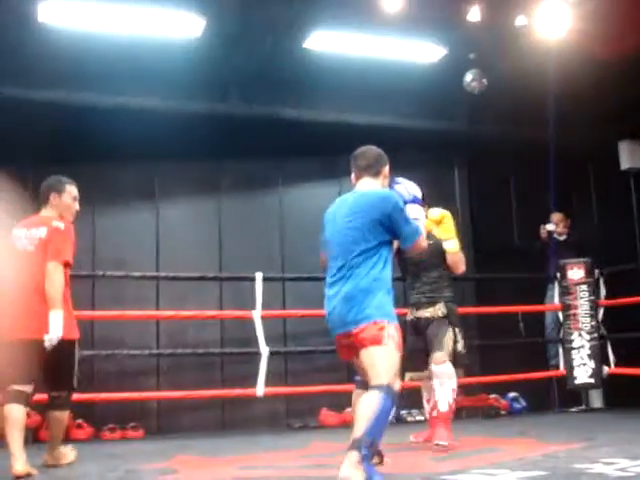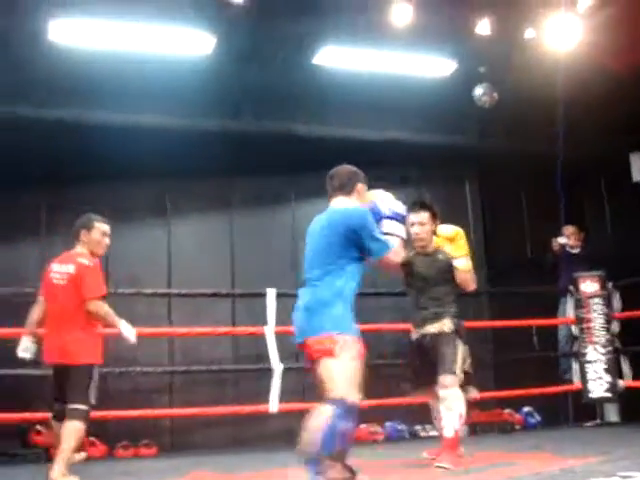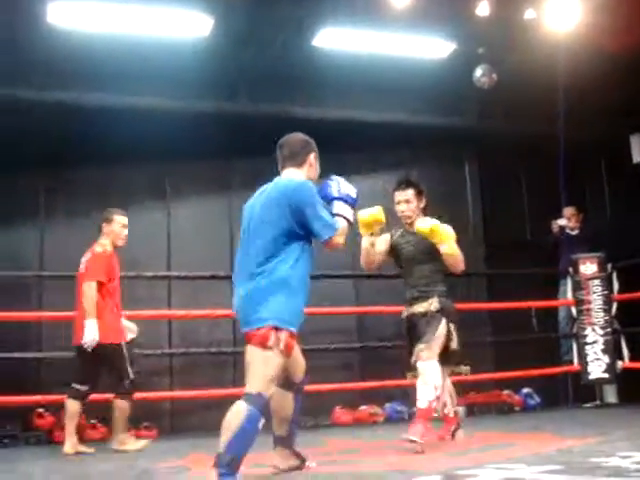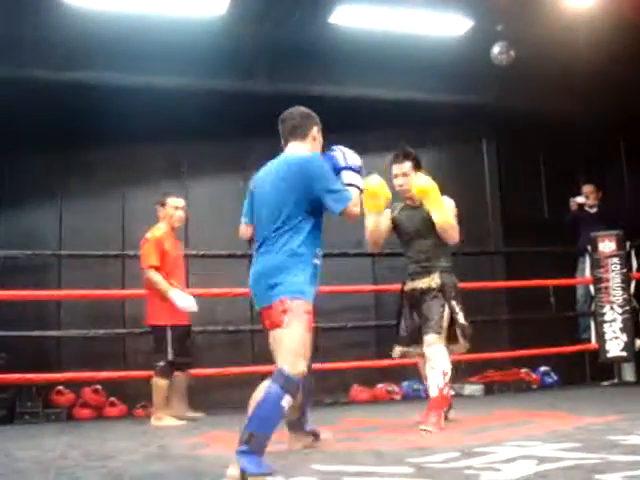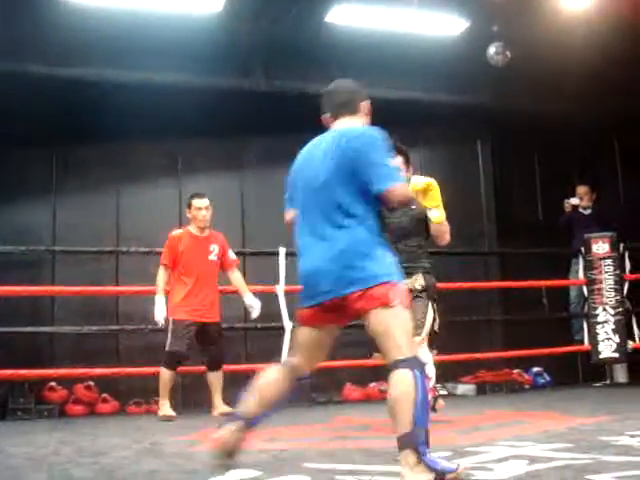
dt=0.5s
person 1, frame 1
left shoulder: (334, 209)
right shoulder: (386, 199)
right elbow: (418, 244)
right wrist: (412, 206)
left hip: (338, 309)
right hip: (369, 308)
left knee: (370, 379)
right knee: (385, 386)
left ankle: (364, 447)
person 1, frame 2
left shoulder: (319, 222)
right shoulder: (357, 215)
right elbow: (392, 258)
right wrist: (393, 221)
left hip: (313, 321)
right hip: (330, 322)
left knee: (337, 396)
right knee: (343, 400)
person 1, frame 3
left shoulder: (260, 196)
right shoulder: (300, 190)
right elbow: (335, 239)
right wrist: (344, 202)
left hip: (258, 302)
right hip: (271, 307)
left knee: (294, 374)
right knee: (259, 392)
left ankle: (285, 451)
person 1, frame 4
left shoulder: (262, 175)
right shoulder: (310, 164)
left elbow: (246, 231)
right elbow: (351, 210)
right wrist: (350, 172)
left hip: (275, 280)
right hip: (288, 283)
left knee: (300, 359)
right knee: (291, 372)
left ankle: (298, 429)
person 1, frame 5
left shoulder: (306, 154)
right shoulder: (367, 138)
left elbow: (292, 217)
right elbow: (396, 193)
right wrist: (401, 177)
left hip: (316, 274)
right hip: (364, 267)
left knee: (295, 365)
right knee: (405, 359)
left ankle: (235, 427)
person 2, frame 1
left shoulder: (439, 237)
left elbow: (459, 268)
left wrist: (449, 235)
left hip: (441, 312)
right hip: (416, 314)
left knee: (440, 362)
right knee: (423, 373)
left ankle: (444, 426)
right ankle: (434, 426)
person 2, frame 2
left shoulder: (449, 252)
right shoulder: (407, 256)
left elbow: (469, 285)
left wrist: (460, 253)
left hip: (447, 328)
right hip: (420, 332)
left knee: (448, 384)
right knee: (433, 391)
left ankle: (449, 449)
right ankle: (449, 443)
person 2, frame 3
left shoulder: (442, 229)
right shoulder: (391, 237)
left elbow: (458, 266)
right elbow: (368, 265)
left wrist: (441, 238)
right wrist: (368, 234)
left hip: (437, 307)
right hip: (412, 311)
left knee: (427, 358)
right knee: (434, 367)
left ankle: (421, 424)
right ankle: (452, 422)
person 2, frame 4
left shoulder: (444, 203)
right shoulder: (393, 212)
left elbow: (452, 237)
right elbow: (374, 243)
left wrist: (434, 202)
right wrist: (372, 210)
left hip: (439, 283)
right hip: (413, 287)
left knee: (433, 342)
right knee: (420, 350)
left ankle: (435, 410)
right ankle: (444, 401)
person 2, frame 5
left shoulder: (423, 202)
left elbow: (443, 239)
left wrist: (433, 204)
left hip: (418, 284)
left knee: (416, 343)
right ankle: (430, 397)
person 3, frame 1
right shoulder: (59, 229)
right elbow: (54, 271)
right wrist: (56, 314)
right hip: (51, 325)
right knee: (61, 393)
right ankle: (55, 452)
person 3, frame 2
left shoulder: (54, 265)
right shoulder: (88, 264)
left elbow: (40, 305)
right elbow: (94, 305)
left wrist: (28, 337)
right wrist: (121, 325)
left hip: (56, 347)
right hip: (82, 349)
left knee: (60, 405)
right knee: (78, 408)
left ankle: (63, 456)
person 3, frame 3
left shoulder: (94, 253)
right shoulder: (103, 252)
right elbow: (90, 287)
left wrist: (120, 320)
right wrist: (91, 322)
left hip: (87, 334)
right hip: (104, 333)
left knee: (80, 386)
right knee: (125, 382)
left ankle: (70, 441)
right ankle: (121, 437)
person 3, frame 4
left shoulder: (172, 238)
right shoulder: (154, 237)
right elbow: (150, 272)
right wrist: (173, 294)
left hip: (174, 312)
right hip: (165, 313)
left knee: (182, 359)
right knee: (166, 361)
left ankle: (178, 407)
right ankle: (159, 414)
person 3, frame 5
left shoulder: (219, 240)
right shoulder: (177, 238)
left elbow: (232, 269)
right elbow: (164, 270)
left wrist: (247, 296)
right wrist: (159, 299)
left hip: (210, 313)
right hip: (182, 311)
left knee: (215, 357)
right knee: (174, 354)
left ankle: (217, 404)
right ankle: (164, 403)
person 4, frame 1
left shoulder: (575, 240)
right shoulder: (548, 240)
left elbow: (582, 256)
right wrist: (543, 240)
right hip: (554, 285)
right knee: (551, 324)
right ankle: (555, 362)
person 4, frame 2
left shoulder: (587, 253)
right shoulder: (561, 253)
right wrist: (555, 253)
right hip: (567, 298)
right knee: (564, 337)
right ankle: (568, 375)
person 4, frame 3
left shoulder: (587, 234)
right shoulder: (560, 235)
right wrist: (555, 235)
right hip: (566, 280)
right knee: (564, 319)
right ankle: (567, 357)
person 4, frame 4
left shoulder: (605, 212)
right shoulder: (578, 213)
left elbow: (614, 229)
right elbow: (569, 228)
right wrist: (573, 212)
right hip: (585, 258)
right knee: (582, 297)
right ankle: (586, 335)
person 4, frame 5
left shoulder: (600, 213)
right shoulder: (572, 215)
left elbow: (610, 230)
right elbow: (563, 228)
left wrist: (591, 207)
right wrist: (567, 213)
right hip: (578, 259)
right knee: (576, 299)
right ankle: (579, 337)
